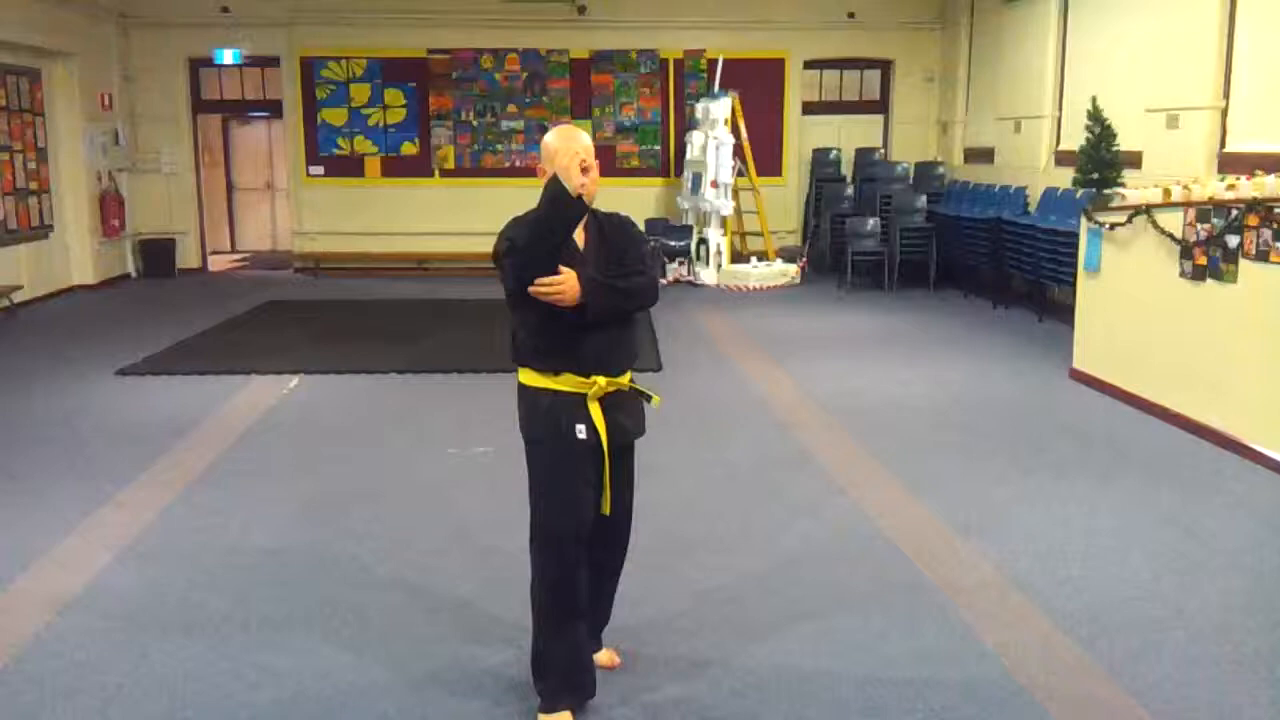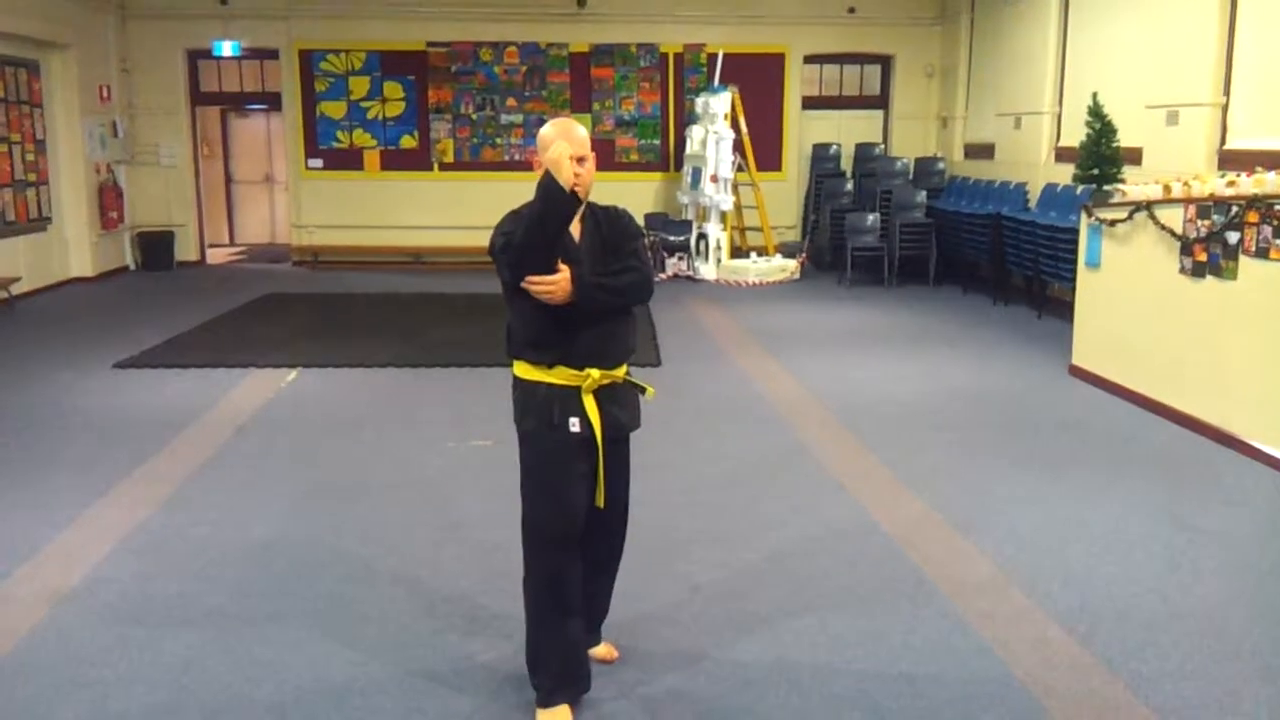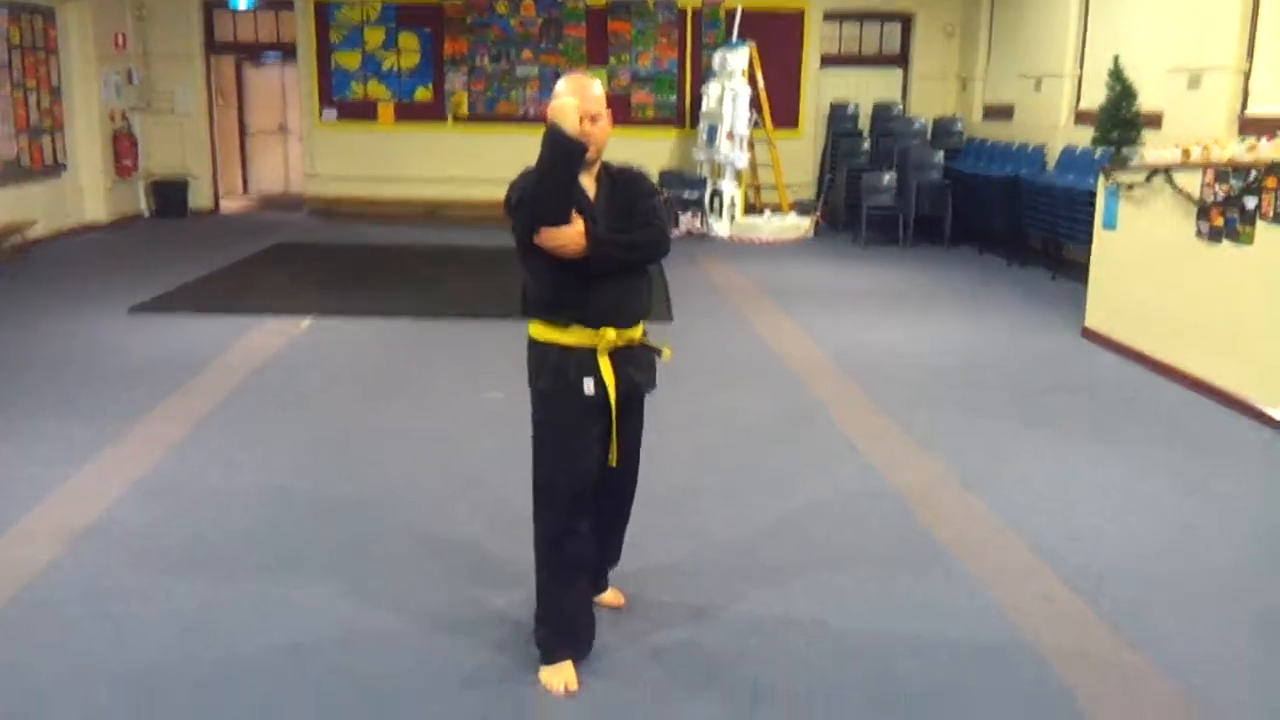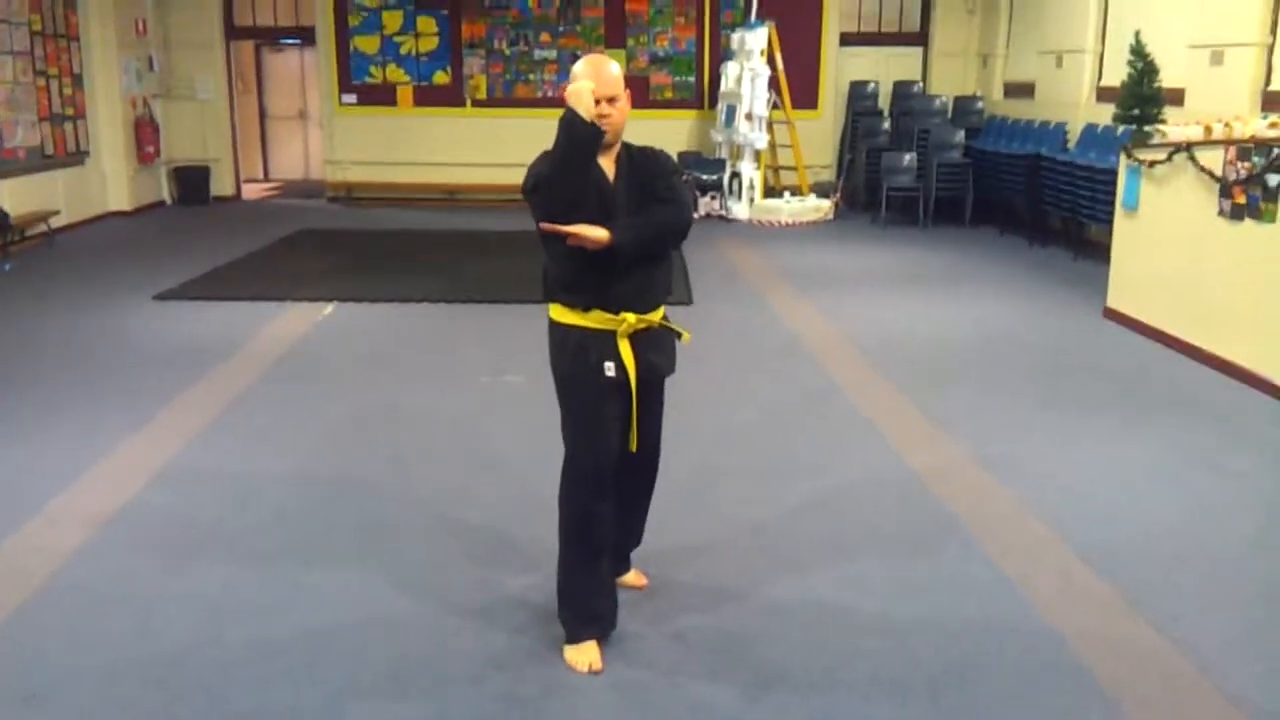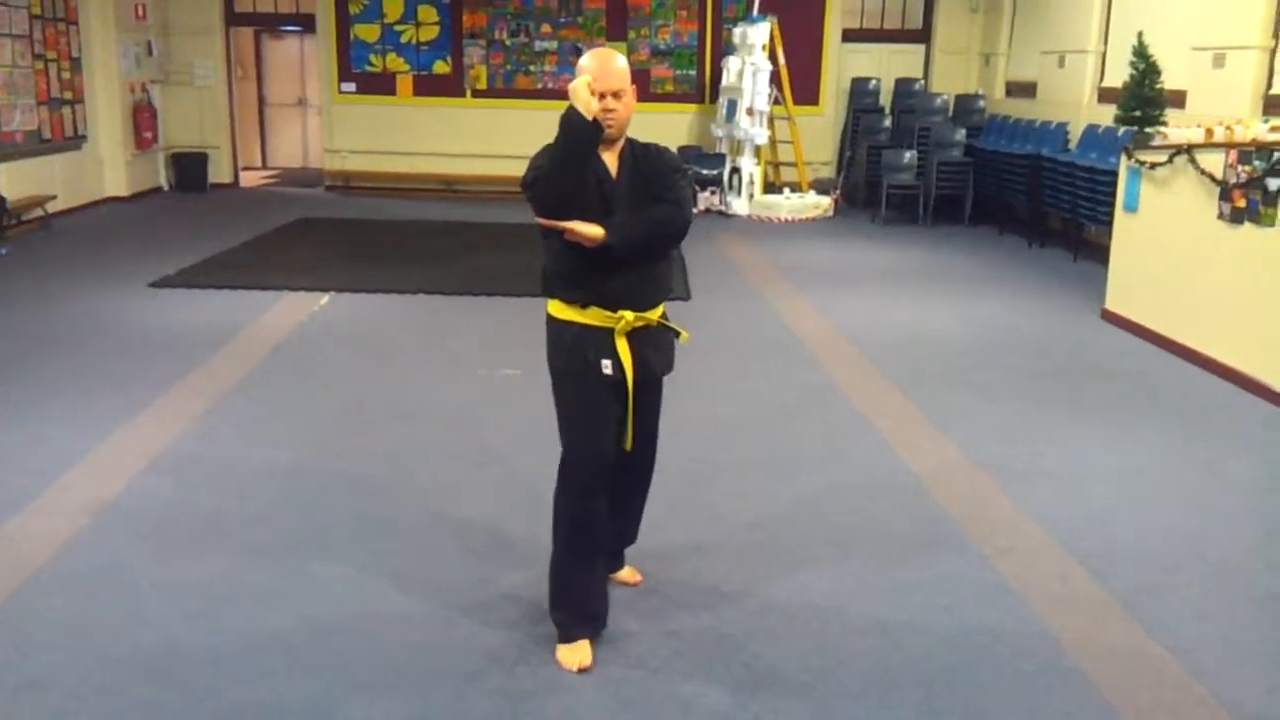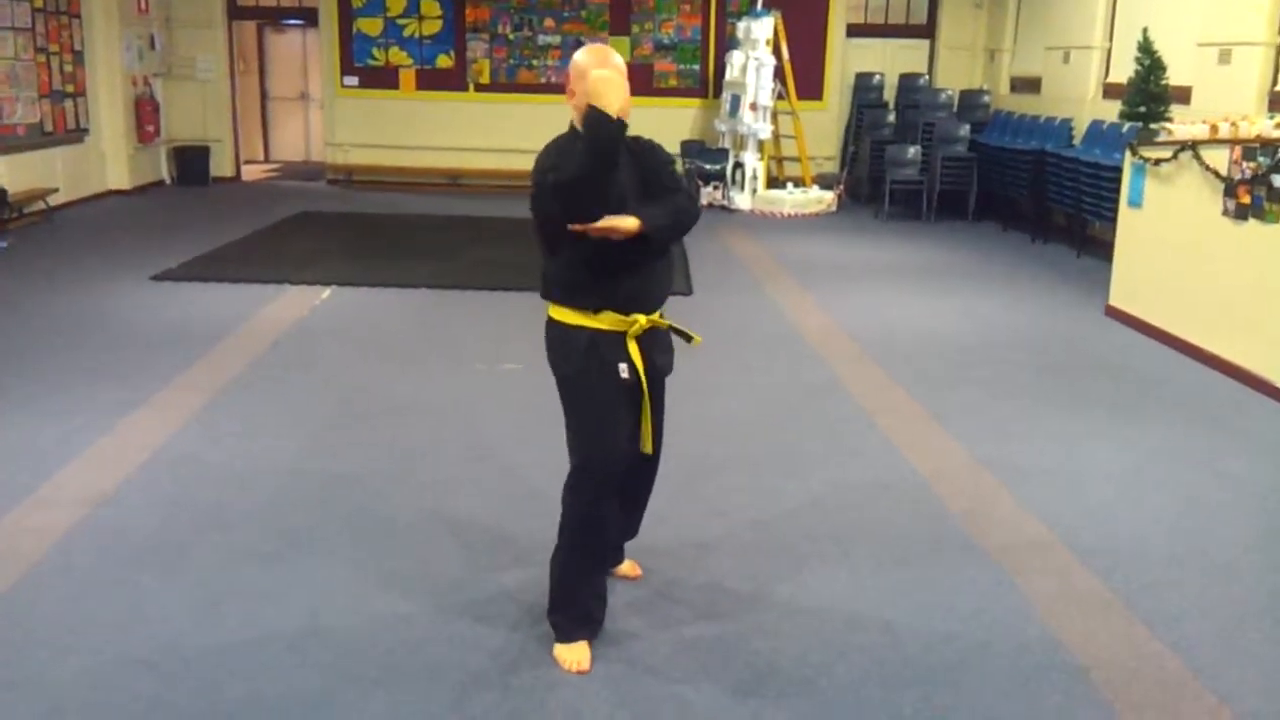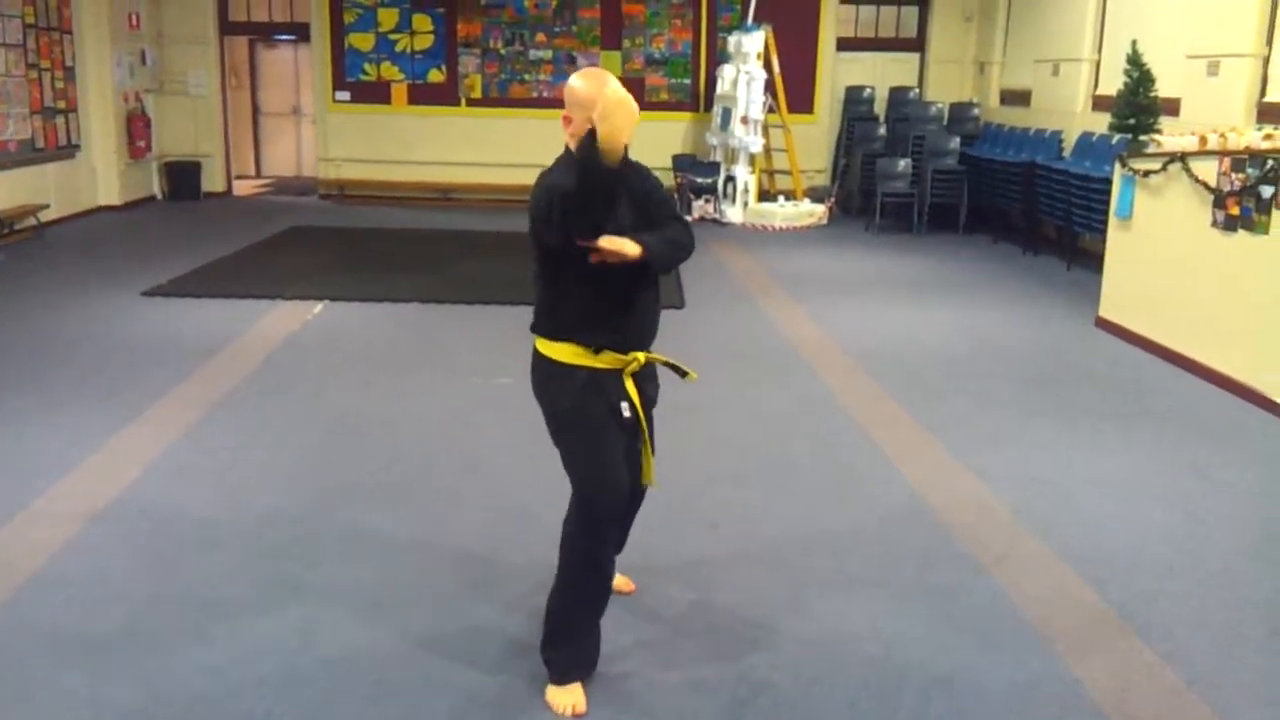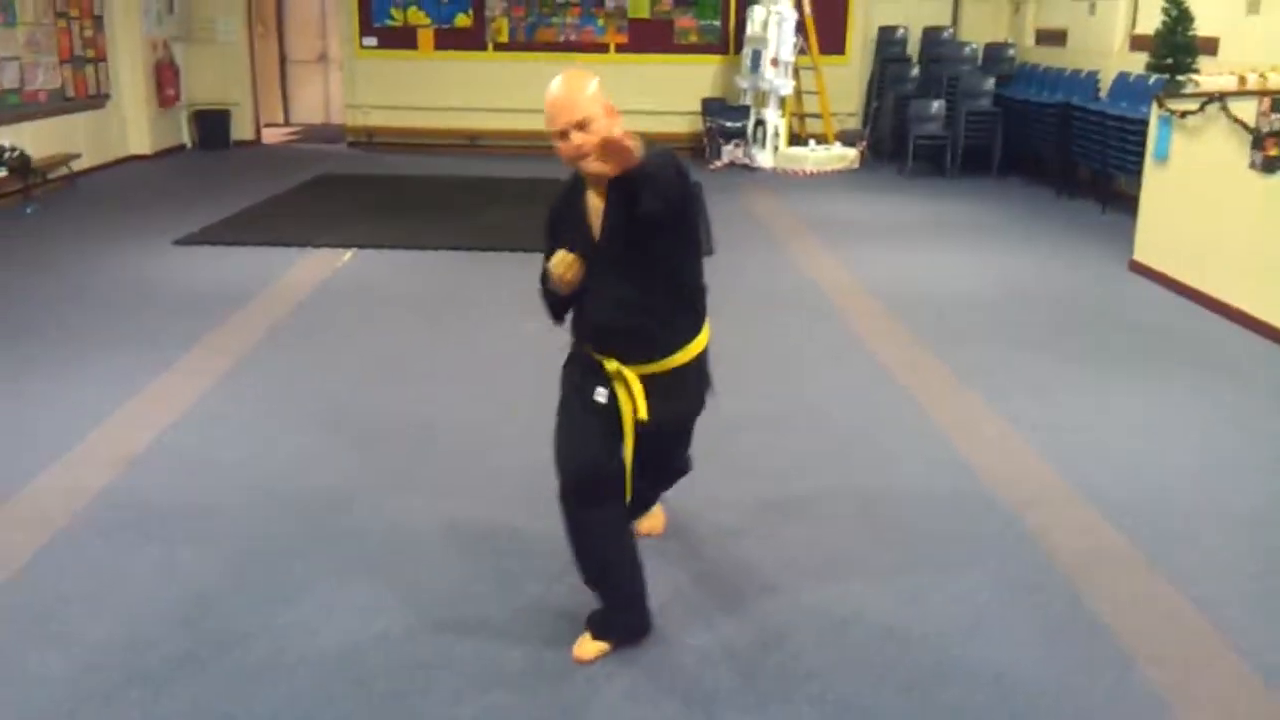
dt=0.7s
person 1, frame 1
left shoulder: (619, 231)
right shoulder: (523, 233)
left elbow: (645, 287)
right elbow: (532, 265)
left wrist: (586, 292)
right wrist: (560, 190)
left hip: (613, 402)
right hip: (553, 406)
left knee: (608, 530)
right knee: (560, 538)
left ankle: (586, 637)
person 1, frame 2
left shoulder: (617, 224)
right shoulder: (519, 227)
left elbow: (640, 283)
right elbow: (528, 262)
left wrist: (578, 289)
right wrist: (554, 187)
left hip: (609, 395)
right hip: (547, 400)
left knee: (604, 524)
right knee: (552, 533)
left ankle: (584, 630)
person 1, frame 3
left shoulder: (633, 185)
right shoulder: (534, 185)
left elbow: (655, 240)
right elbow: (544, 218)
left wrist: (592, 243)
right wrist: (560, 138)
left hip: (624, 354)
right hip: (562, 358)
left knee: (614, 478)
right knee: (563, 491)
left ankle: (592, 576)
right ankle: (560, 640)
person 1, frame 4
left shoulder: (653, 166)
right shoulder: (553, 167)
left elbow: (676, 221)
right elbow: (557, 200)
left wrist: (610, 238)
right wrist: (577, 124)
left hip: (645, 337)
right hip: (583, 341)
left knee: (637, 460)
right knee: (589, 469)
left ankle: (614, 559)
right ankle: (583, 620)
person 1, frame 5
left shoulder: (658, 163)
right shoulder: (558, 159)
left elbow: (674, 221)
right elbow: (551, 199)
left wrist: (606, 235)
right wrist: (579, 121)
left hip: (644, 334)
right hip: (580, 336)
left knee: (633, 456)
right knee: (586, 464)
left ankle: (609, 553)
right ankle: (576, 619)
person 1, frame 6
left shoulder: (647, 155)
right shoulder: (560, 159)
left elbow: (684, 207)
right elbow: (585, 196)
left wrist: (638, 224)
right wrist: (603, 122)
left hip: (644, 333)
right hip: (585, 338)
left knee: (640, 454)
right knee: (598, 464)
left ankle: (608, 549)
right ankle: (572, 618)
person 1, frame 7
left shoulder: (635, 179)
right shoulder: (558, 186)
left elbow: (680, 238)
right elbow: (586, 217)
left wrist: (637, 246)
right wrist: (608, 148)
left hip: (629, 365)
right hip: (573, 372)
left knee: (629, 481)
right knee: (600, 496)
left ankle: (600, 564)
right ankle: (567, 661)
person 1, frame 8
left shoulder: (655, 177)
right shoulder: (566, 207)
left elbow: (658, 185)
left wrist: (632, 161)
right wrist: (559, 285)
left hip: (671, 368)
right hip: (597, 365)
left knee: (658, 463)
right knee: (583, 480)
left ankle: (640, 498)
right ankle: (621, 615)
